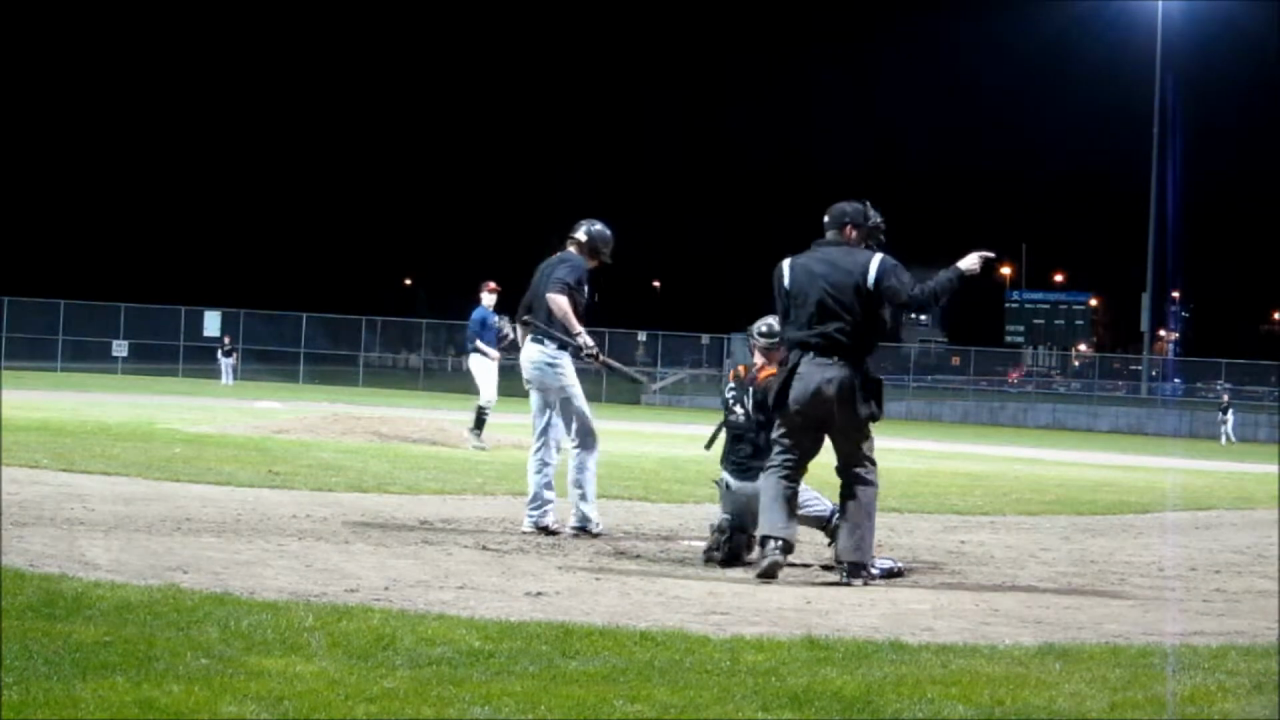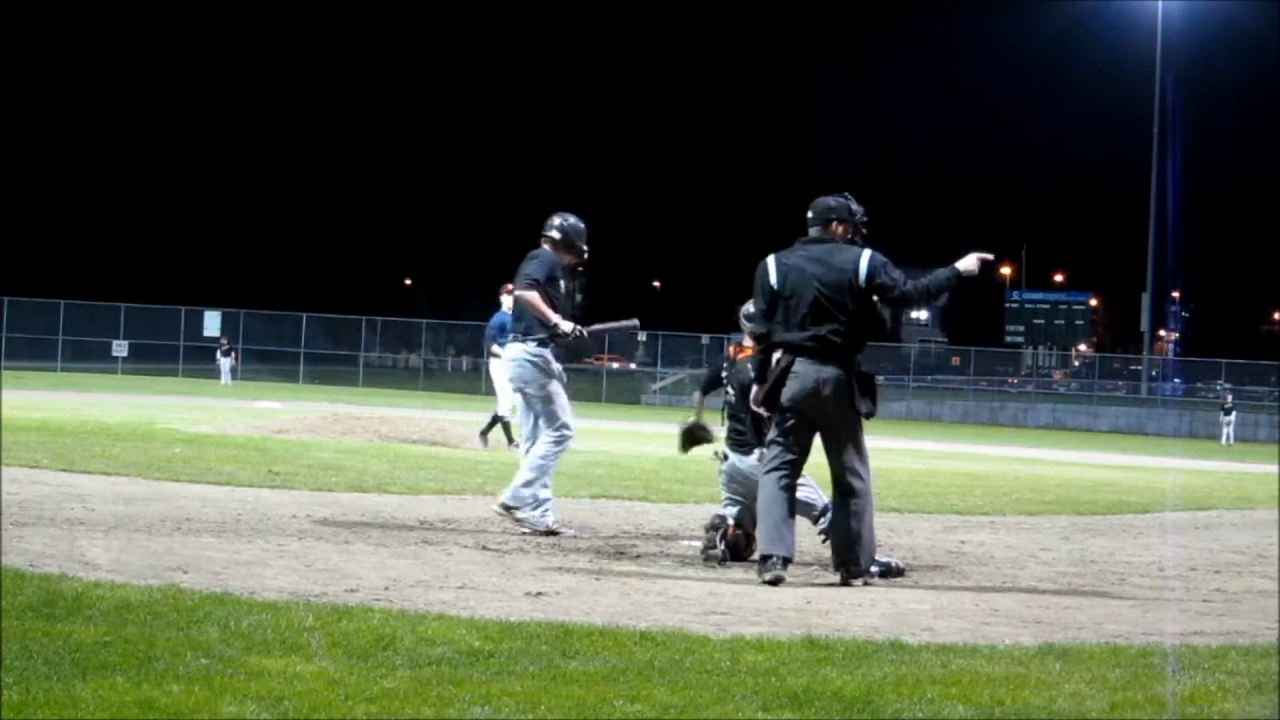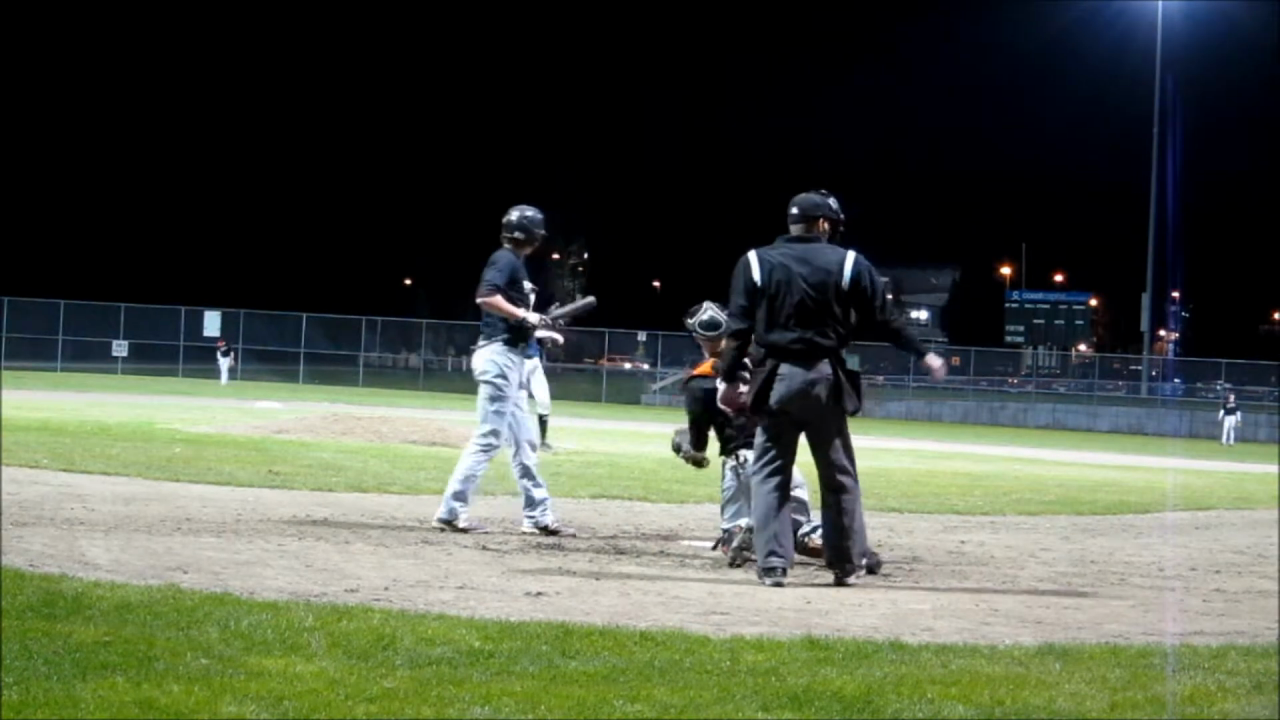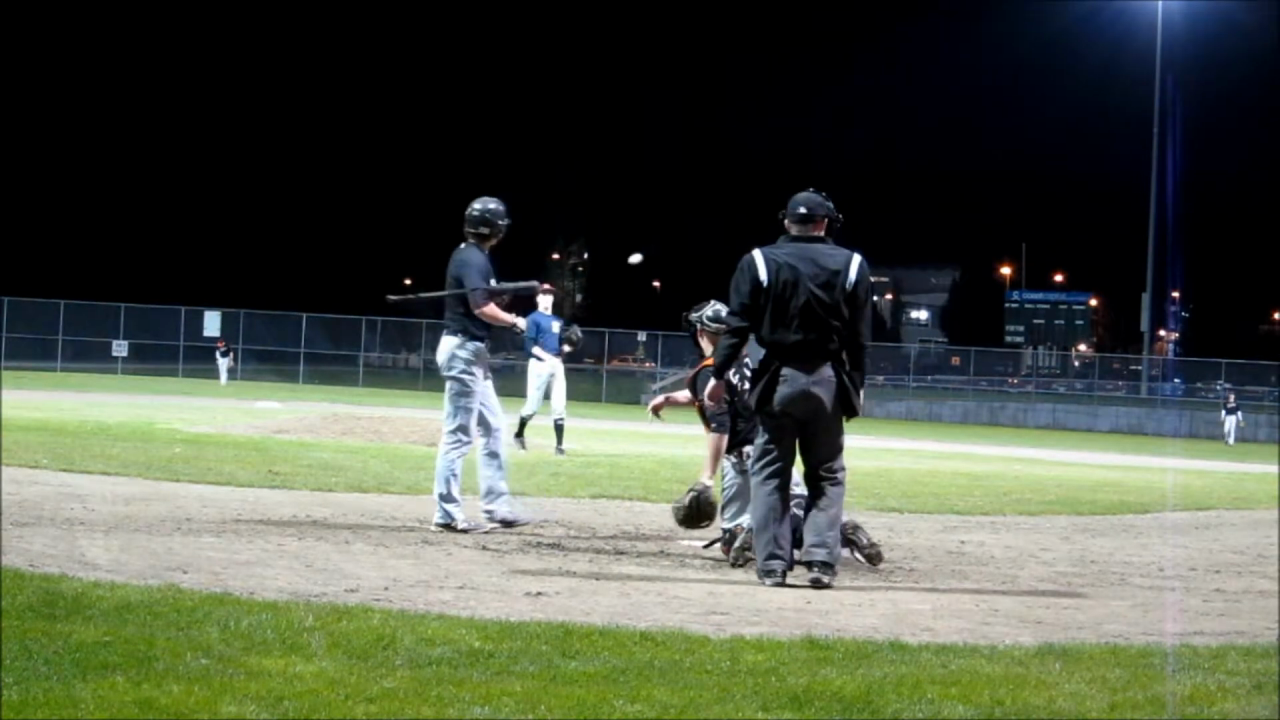
dt=0.3s
person 1, frame 1
left shoulder: (790, 267)
right shoulder: (874, 265)
left elbow: (788, 328)
right elbow: (915, 300)
right wrist: (958, 271)
left hip: (802, 375)
right hip: (847, 378)
left knee: (782, 464)
right knee: (858, 474)
left ankle: (774, 541)
right ankle: (854, 564)
person 1, frame 2
left shoulder: (774, 265)
right shoulder: (864, 261)
left elbow: (765, 332)
right elbow: (910, 295)
left wrist: (760, 381)
right wrist: (957, 271)
left hip: (793, 376)
right hip: (840, 378)
left knee: (779, 469)
right knee: (851, 476)
left ankle: (772, 557)
right ankle: (855, 565)
person 1, frame 3
left shoulder: (755, 262)
right shoulder: (849, 262)
left elbow: (739, 328)
right elbow: (883, 320)
left wrist: (728, 378)
right wrist: (922, 353)
left hip: (777, 378)
right hip: (827, 378)
left knee: (771, 473)
right knee: (839, 476)
left ankle: (774, 565)
right ankle: (847, 564)
person 1, frame 4
left shoulder: (758, 262)
right shoulder: (850, 264)
left elbow: (738, 326)
right elbow: (858, 338)
left wrist: (718, 375)
right wrist: (855, 387)
left hip: (779, 378)
right hip: (827, 380)
left knee: (770, 474)
right knee: (827, 475)
left ankle: (772, 564)
right ankle: (822, 560)
person 2, frame 1
left shoulder: (549, 264)
right shoulder: (573, 264)
left elbow: (524, 314)
right elbow: (554, 296)
right wrist: (579, 333)
left hip: (532, 354)
right hip: (551, 355)
left knee: (544, 439)
right knee: (583, 435)
left ankle: (538, 515)
right ankle: (584, 518)
person 2, frame 2
left shoulder: (538, 262)
right shoulder: (545, 259)
right elbow: (523, 291)
right wrist: (557, 322)
left hip: (520, 354)
right hip: (532, 354)
left knee: (536, 438)
right knee: (560, 429)
left ankle: (538, 515)
right ankle: (516, 498)
person 2, frame 3
left shoulder: (509, 262)
right shoulder: (506, 261)
right elbow: (485, 297)
left wrist: (533, 319)
right wrist: (525, 315)
left hip: (510, 358)
right hip: (498, 356)
left knee: (525, 440)
right knee: (488, 438)
left ankle: (539, 515)
right ankle: (451, 512)
person 2, frame 4
left shoulder: (467, 254)
right shoulder: (474, 259)
right elbow: (481, 307)
right wrist: (514, 321)
left hip: (472, 352)
right hip: (463, 351)
left knee: (493, 430)
right knee: (458, 435)
left ankle: (496, 507)
right ankle: (447, 513)
person 3, frame 1
left shoulder: (733, 379)
right shoulder: (773, 384)
left hip: (731, 481)
left knee: (735, 543)
right knee: (831, 516)
left ankle: (726, 535)
person 3, frame 2
left shoulder: (730, 357)
right shoulder: (751, 365)
left elbow: (703, 390)
left wrist: (697, 420)
left hip: (733, 460)
right hip: (760, 458)
left knee: (736, 546)
right knee: (824, 512)
left ankle: (721, 533)
person 3, frame 3
left shoulder: (698, 383)
left elbow: (697, 443)
left wrist: (691, 452)
left hip: (740, 465)
left knee: (735, 537)
right knee: (805, 529)
left ankle: (743, 536)
person 3, frame 4
left shoulder: (708, 372)
right shoulder: (742, 359)
left elbow: (719, 427)
left wrist: (707, 476)
right wrist: (670, 398)
left hip: (744, 462)
left knee: (735, 540)
left ankle: (747, 535)
right ankle: (842, 533)
